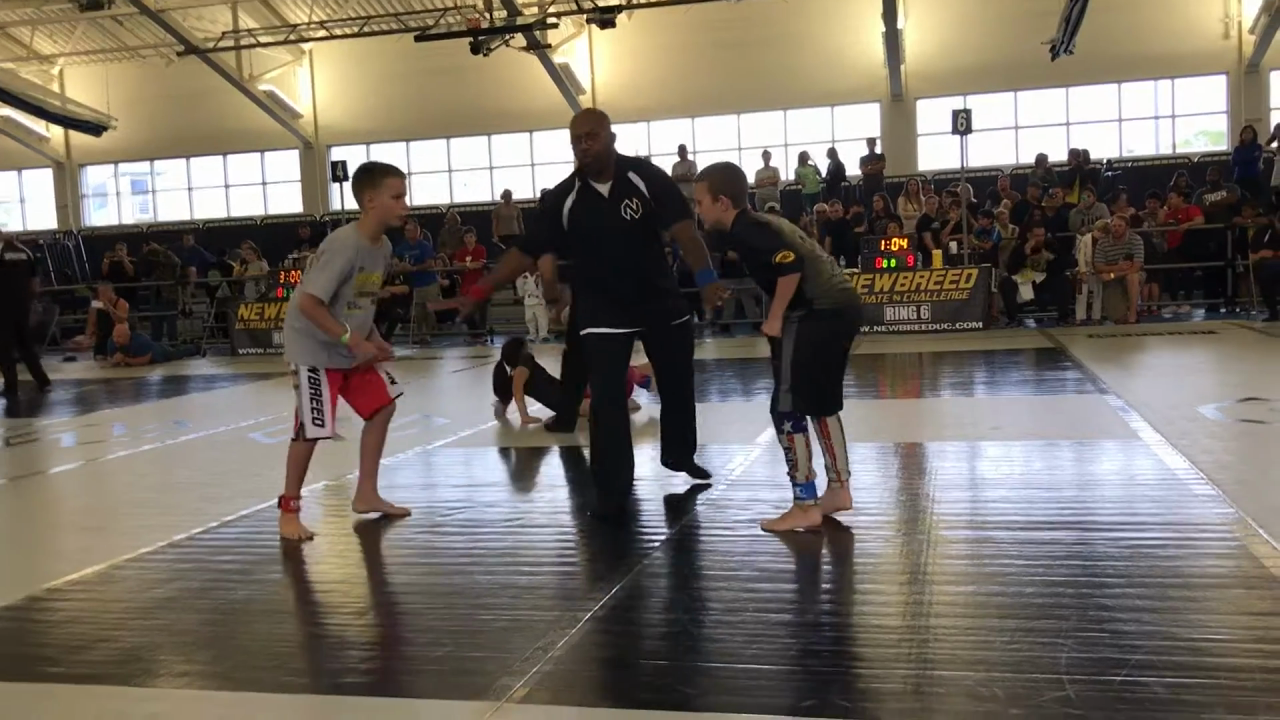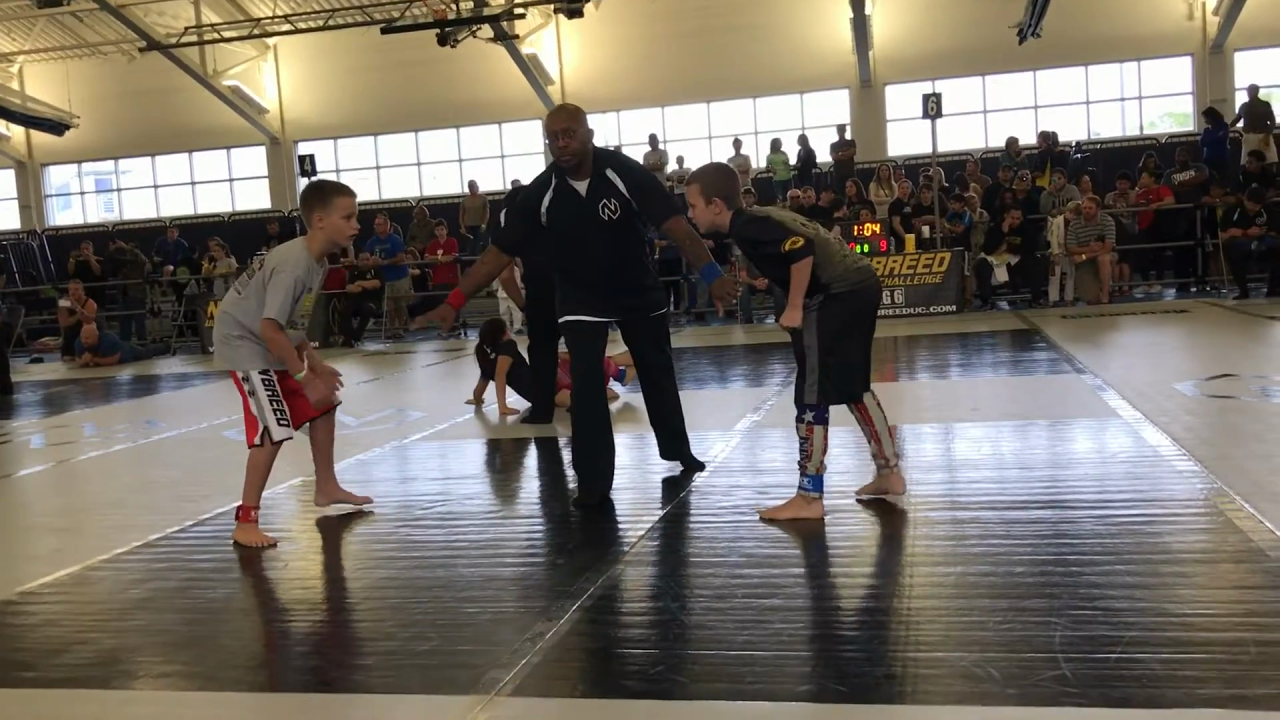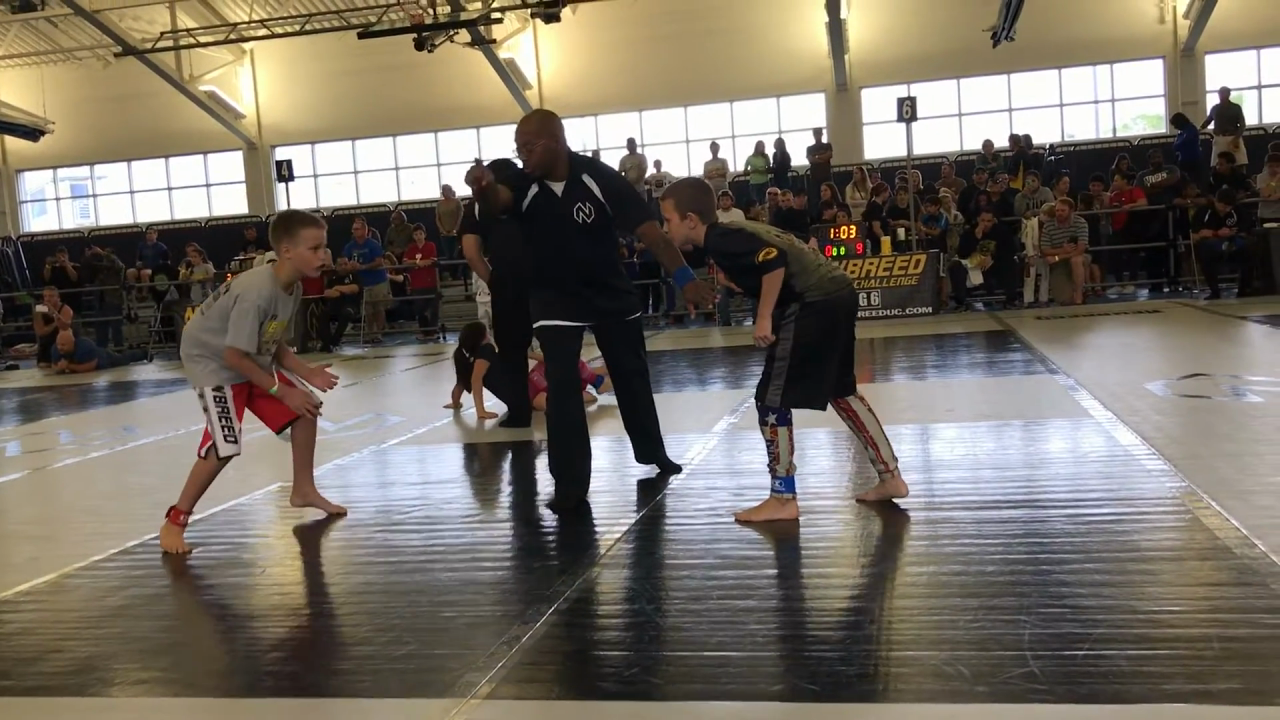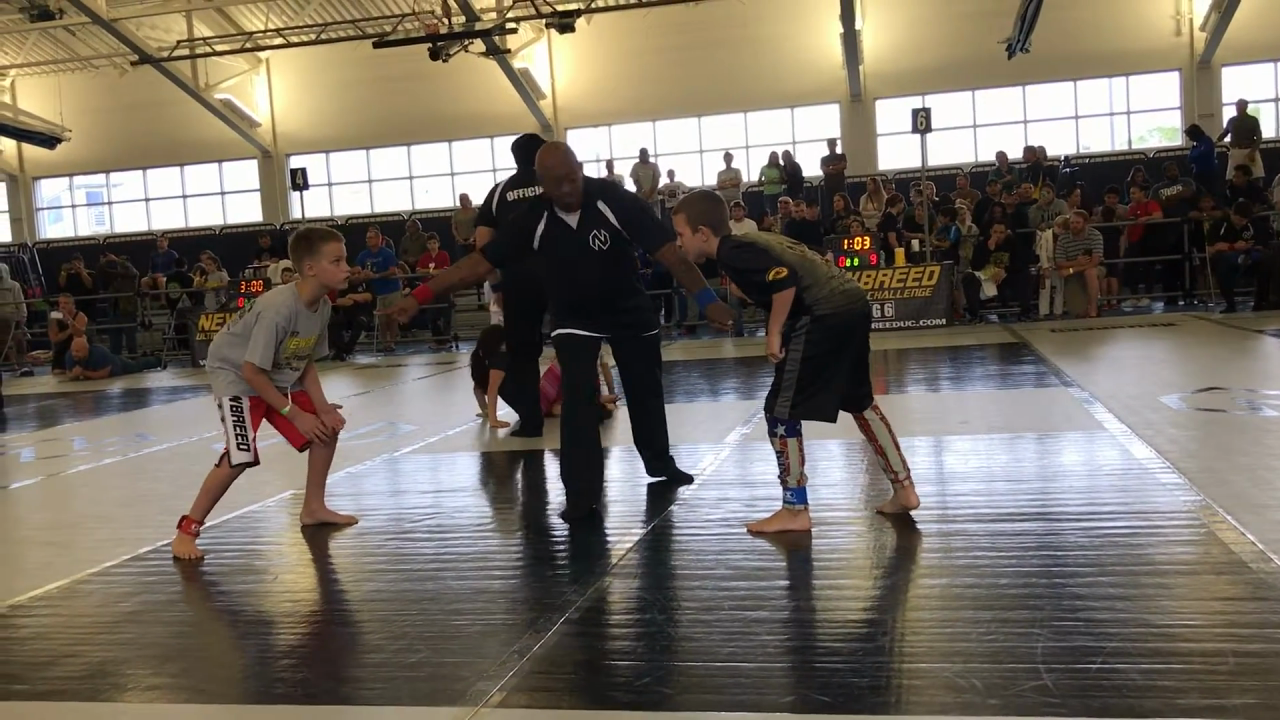
dt=0.7s
person 1, frame 1
left shoulder: (647, 178)
right shoulder: (564, 197)
left elbow: (681, 229)
right elbow: (525, 251)
left wrist: (706, 277)
right wrist: (478, 293)
left hip: (660, 300)
right hip: (602, 309)
left knee: (677, 382)
right knee: (607, 398)
left ankle: (680, 455)
right ankle: (612, 491)
person 1, frame 2
left shoulder: (624, 172)
right shoulder: (540, 193)
left elbow: (672, 222)
right elbow: (500, 251)
left wrist: (712, 273)
right wrist: (456, 300)
left hip: (639, 291)
right hip: (581, 299)
left knee: (659, 373)
right knee: (587, 385)
left ankle: (678, 451)
right ankle: (594, 482)
person 1, frame 3
left shoulder: (599, 178)
right shoulder: (522, 184)
left elbow: (647, 229)
right elbow: (494, 201)
left wrist: (684, 277)
right wrist: (482, 186)
left hip: (610, 294)
right hip: (554, 300)
left knee: (632, 376)
right knee: (562, 387)
left ankle: (653, 453)
right ankle: (569, 484)
person 1, frame 4
left shoulder: (615, 202)
right shoulder: (534, 220)
left elbow: (667, 250)
right elbow: (480, 262)
left wrist: (707, 299)
right wrist: (420, 295)
left hip: (630, 311)
right hip: (574, 318)
left knee: (646, 390)
right knee: (577, 397)
left ankle: (660, 463)
right ankle: (581, 495)
person 2, frame 1
left shoulder: (384, 247)
right shoulder: (344, 245)
right elbow: (308, 302)
left wrist: (373, 338)
right wrist: (353, 340)
left hip: (352, 346)
right hip: (313, 344)
left knee: (383, 404)
right knee: (311, 429)
left ankle: (366, 495)
right ankle: (289, 509)
person 2, frame 2
left shoulder: (318, 261)
right shoulder: (293, 265)
right elbow: (269, 329)
left wrist: (316, 364)
right wrist: (304, 376)
left hip: (278, 344)
right hip: (245, 342)
left knee: (325, 404)
right knee: (273, 429)
left ankle: (327, 488)
right ankle: (246, 521)
person 2, frame 3
left shoulder: (293, 288)
right shoulder: (256, 291)
left elbow: (274, 344)
right elbow: (234, 356)
left wrist: (307, 373)
right wrist: (280, 391)
left hip: (252, 360)
right hip: (210, 360)
left knee: (303, 412)
right knee: (224, 446)
left ankle: (304, 490)
right ankle: (175, 520)
person 2, frame 4
left shoulder: (323, 305)
right shoulder: (278, 308)
left elbow: (307, 362)
right elbow: (252, 372)
left wrist: (322, 407)
right wrist: (294, 414)
left hip: (281, 377)
right hip: (236, 374)
left knee: (328, 426)
right knee: (240, 456)
left ankle: (313, 508)
right ankle: (188, 529)
person 3, frame 1
left shoulder: (744, 230)
right shoulder: (758, 223)
left elbow: (792, 265)
left wrist: (775, 317)
left hip: (817, 314)
right hip: (841, 306)
left knee: (787, 407)
right knee: (821, 402)
left ankle: (806, 506)
right ankle: (838, 488)
person 3, frame 2
left shoulder: (746, 227)
right shoulder: (755, 219)
left elbow: (801, 249)
left wrist: (794, 307)
right wrist: (800, 304)
left hip: (837, 296)
right hip: (860, 286)
left knee: (811, 394)
right knee: (852, 387)
left ankle: (809, 497)
right ankle: (889, 473)
person 3, frame 3
left shoulder: (719, 240)
right shoulder: (732, 232)
left elbow: (775, 260)
left wrist: (764, 318)
left hip: (814, 304)
right hip: (837, 293)
left knee: (772, 400)
right knee: (841, 391)
left ankle: (783, 499)
right ankle: (890, 477)
person 3, frame 4
left shoulder: (731, 253)
right shoulder: (749, 241)
left elbow: (785, 278)
left wrist: (774, 333)
left hip: (825, 317)
right hip: (852, 304)
left knee: (781, 411)
right knee: (859, 401)
left ankle: (795, 511)
right ankle: (903, 488)
person 4, frame 1
left shoulder: (548, 225)
left elbow: (547, 274)
left wrist: (552, 301)
left hip: (587, 292)
left knee: (576, 352)
left ankle: (567, 414)
person 4, frame 2
left shoulder: (503, 217)
left elbow: (504, 274)
left wrist: (523, 306)
left hip: (541, 281)
left knee: (542, 346)
left ankle: (542, 409)
person 4, frame 3
left shoulder: (477, 204)
left elbow: (471, 254)
left wrist: (492, 282)
left hip: (506, 278)
left knee: (511, 346)
left ankle: (519, 412)
person 4, frame 4
left shoulder: (498, 192)
left elbow: (482, 243)
left wrist: (497, 285)
left hip: (517, 279)
left knee: (522, 352)
left ankle: (530, 420)
